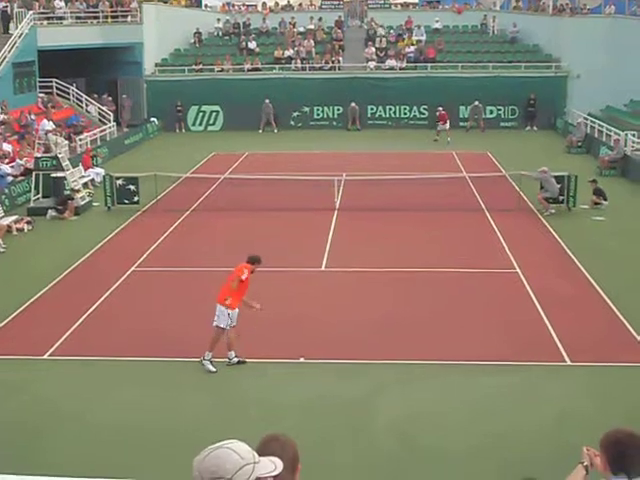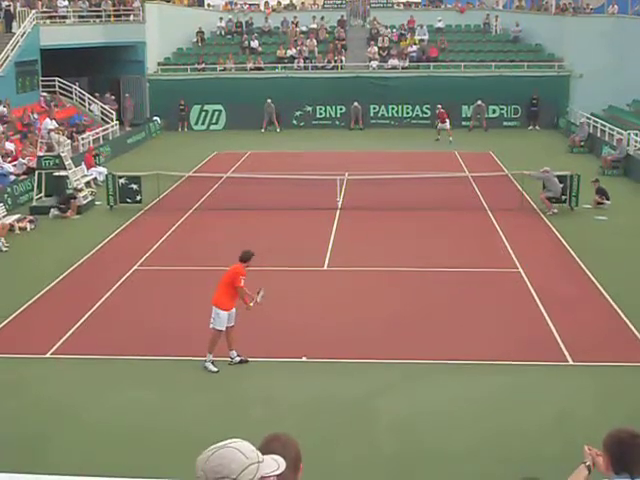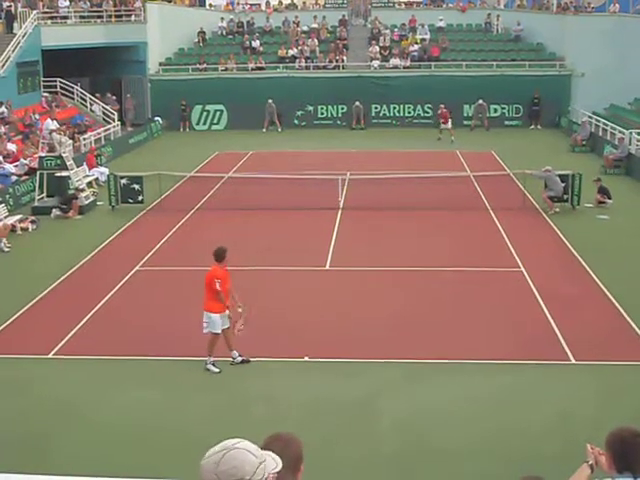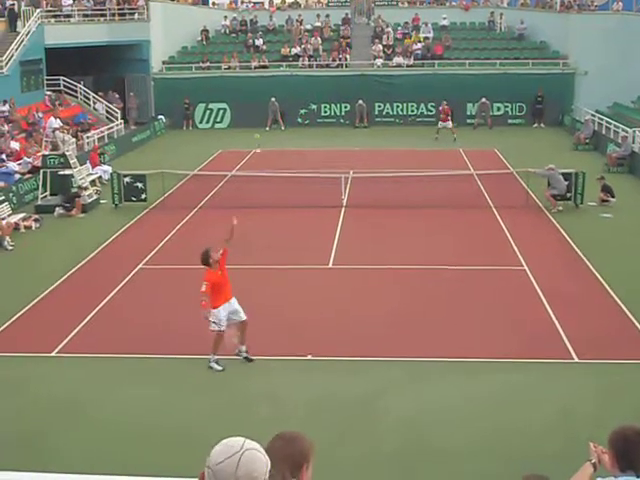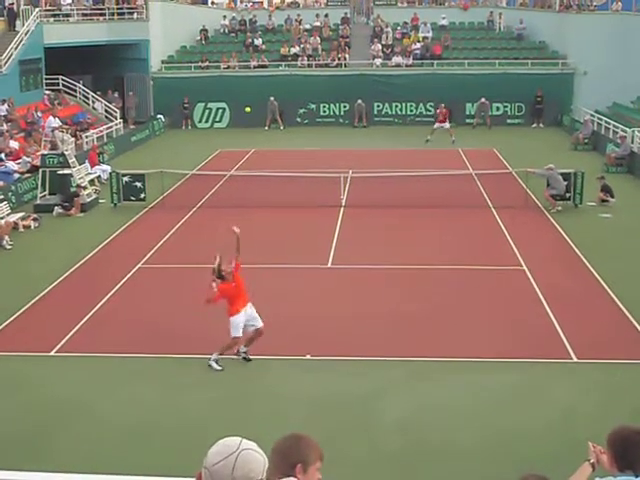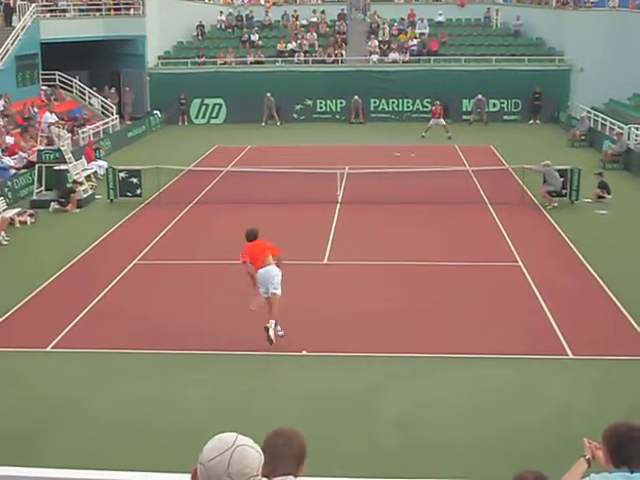
dt=0.5s
person 1, frame 1
left shoulder: (244, 270)
right shoulder: (245, 268)
left elbow: (238, 295)
right elbow: (234, 283)
left wrist: (251, 304)
right wrist: (228, 299)
left hip: (232, 305)
right hip: (226, 304)
left knee: (231, 329)
right knee: (220, 330)
left ankle: (231, 357)
right ankle: (206, 359)
person 1, frame 2
left shoulder: (236, 269)
right shoulder: (241, 271)
left elbow: (241, 288)
right elbow: (240, 291)
left wrist: (252, 296)
right wrist: (248, 303)
left hip: (229, 305)
right hip: (222, 305)
left knee: (230, 329)
right knee: (218, 331)
left ankle: (233, 357)
right ankle: (208, 360)
person 1, frame 3
left shoulder: (223, 270)
right shoulder: (216, 274)
left elbow: (228, 289)
right elbow: (219, 294)
left wrist: (237, 304)
right wrist: (229, 308)
left hip: (222, 307)
right hip: (213, 309)
left knee: (227, 330)
right knee: (215, 334)
left ankle: (235, 357)
right ankle: (209, 362)
person 1, frame 4
left shoulder: (220, 261)
right shoulder: (208, 277)
left elbow: (227, 242)
right elbow: (203, 295)
left wrist: (233, 226)
right wrist: (206, 311)
left hip: (231, 301)
right hip: (219, 306)
left knee: (243, 322)
right knee: (220, 332)
left ankle: (241, 350)
right ankle: (213, 360)
person 1, frame 5
left shoulder: (235, 272)
right shoulder: (221, 287)
left elbow: (237, 253)
right elbow: (209, 301)
left wrist: (237, 236)
right wrist: (214, 288)
left hip: (248, 307)
right hip: (236, 313)
left knee: (260, 331)
right knee: (235, 340)
left ankle: (242, 350)
right ankle: (214, 358)
person 1, frame 6
left shoulder: (245, 250)
right shoulder: (265, 244)
left elbow: (249, 268)
right elbow: (278, 258)
left wrist: (254, 281)
right wrist: (278, 265)
left hip: (260, 274)
right hip: (272, 270)
left knee: (269, 300)
right knee: (275, 298)
left ankle: (277, 329)
right ankle: (271, 326)
